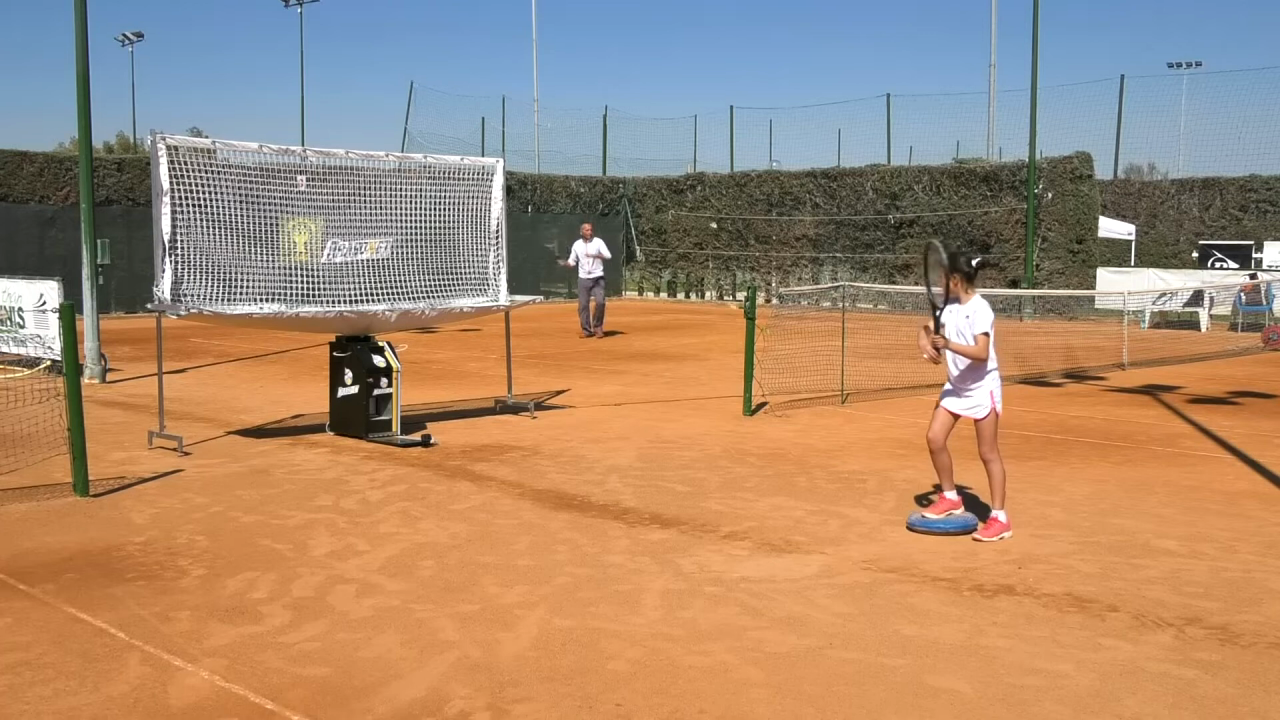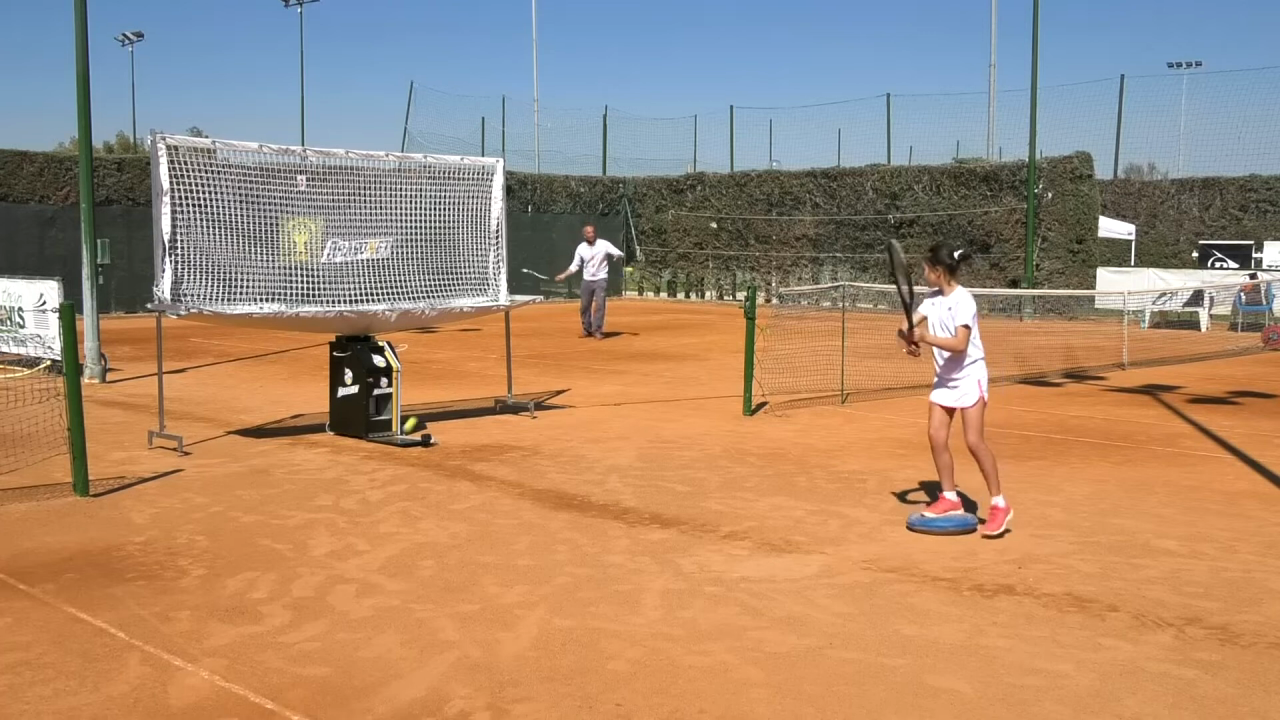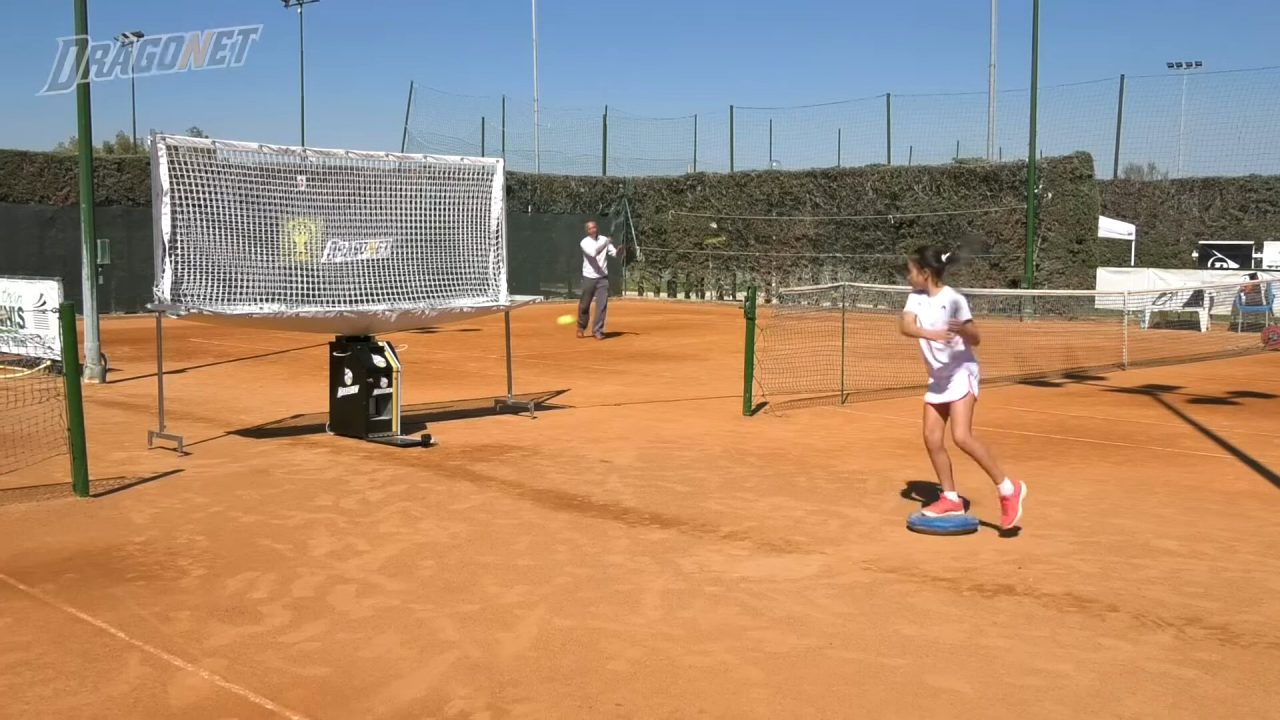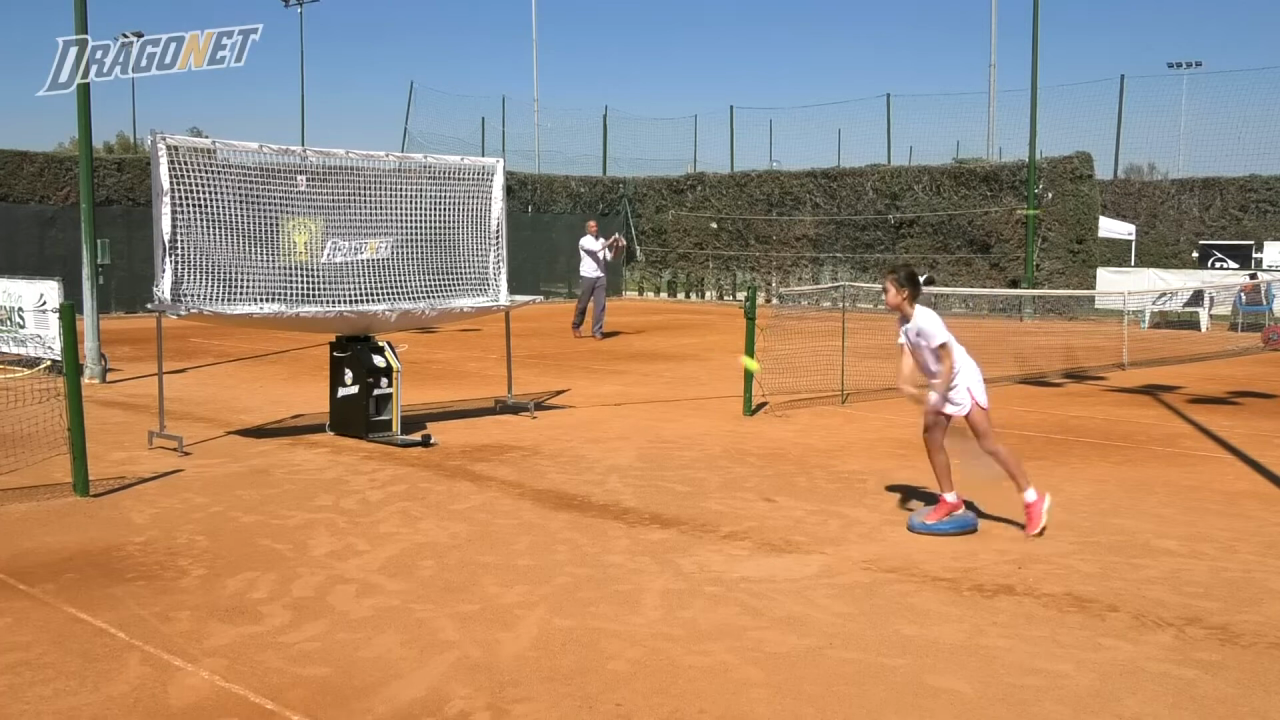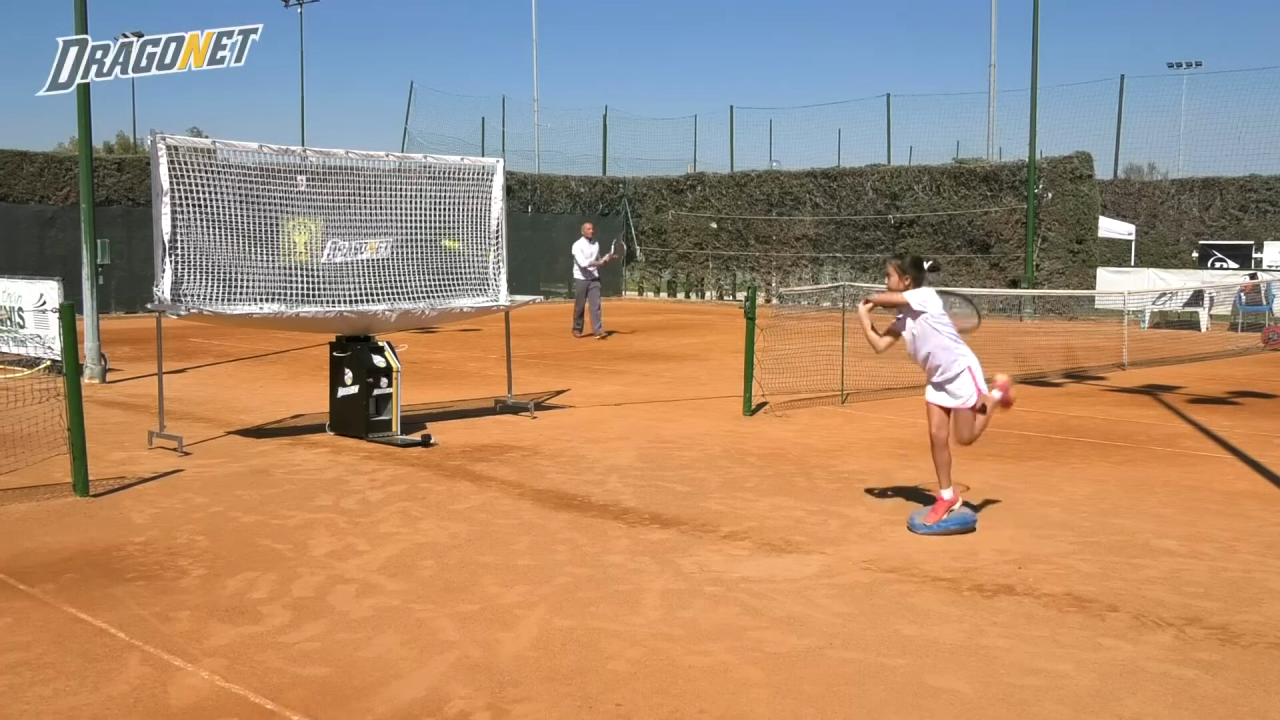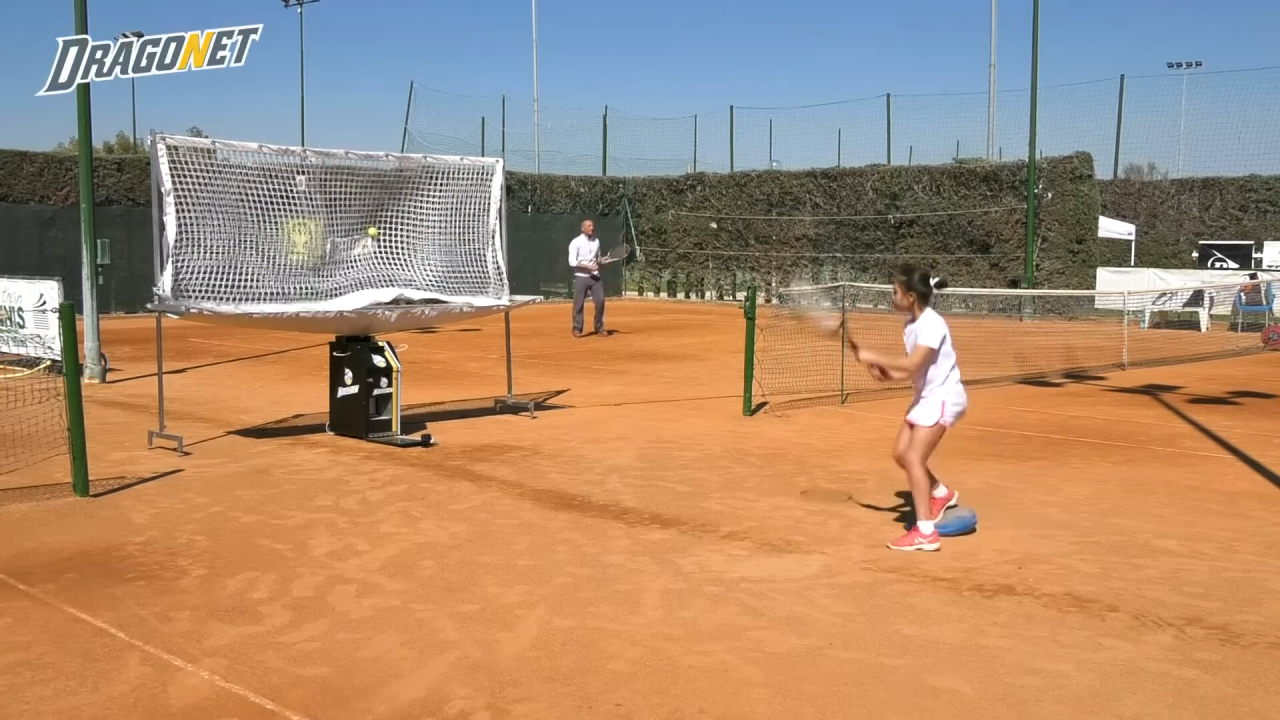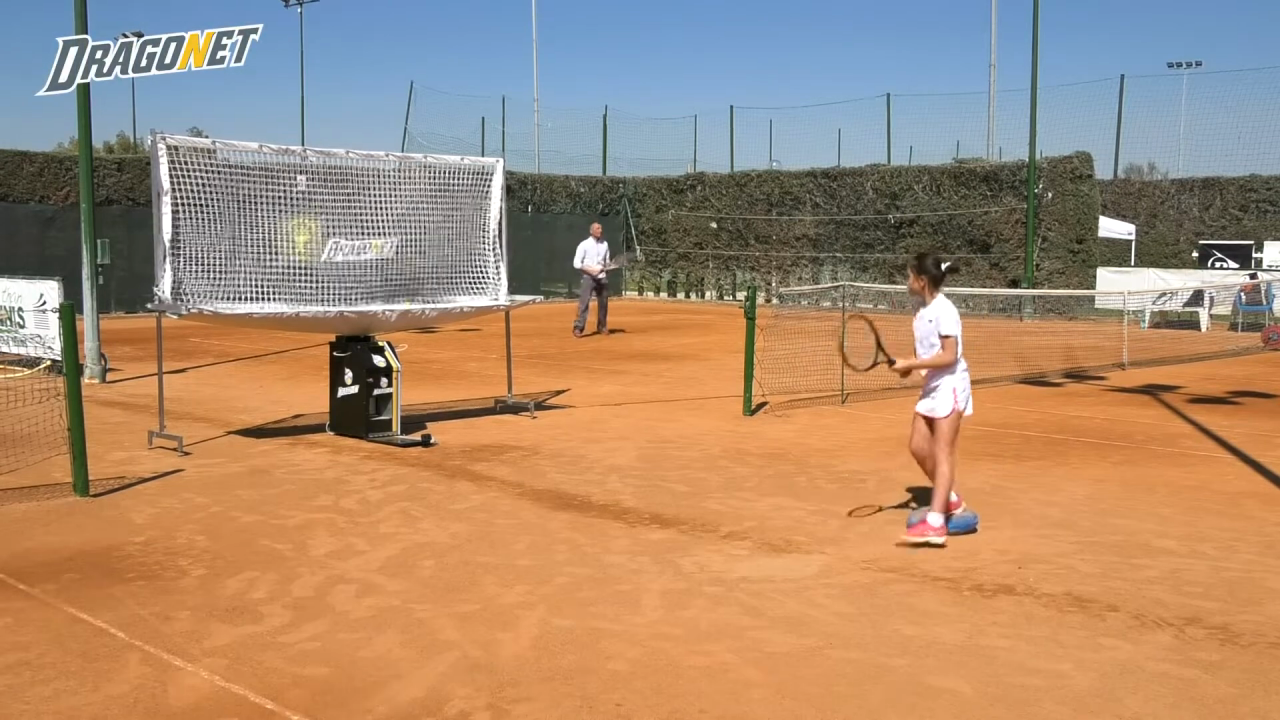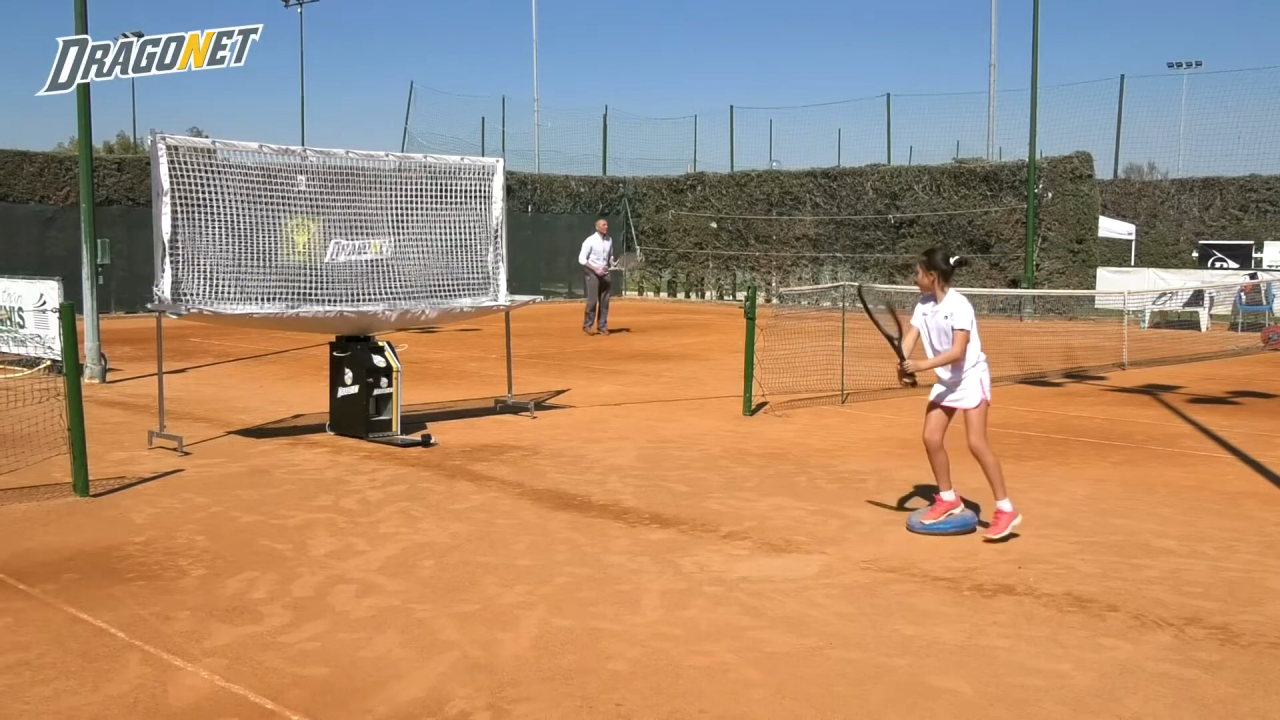
dt=0.3s
person 1, frame 1
left shoulder: (980, 309)
right shoulder: (949, 305)
left elbow: (981, 353)
right elbow: (925, 330)
left wrist: (948, 344)
right wrist: (927, 346)
left hip: (982, 387)
right hip: (956, 386)
left knee: (988, 452)
right knee: (934, 438)
left ankle: (1000, 518)
right ankle: (950, 498)
person 1, frame 2
left shoulder: (964, 301)
right shoulder: (932, 298)
left elbow: (959, 345)
right elbow: (912, 325)
left wrist: (925, 338)
right wrist: (907, 338)
left hip: (968, 376)
right hip: (944, 379)
left knee: (974, 442)
right knee: (936, 438)
left ankle: (999, 505)
right ankle: (950, 498)
person 1, frame 3
left shoulder: (954, 299)
right shoulder: (915, 297)
left elbow: (975, 339)
right elbow: (906, 326)
left wrist: (964, 330)
right wrist: (931, 333)
left hip: (961, 373)
right hip: (937, 377)
left knee: (961, 437)
right knee: (931, 438)
left ankle: (1008, 490)
right ankle: (950, 498)
person 1, frame 4
left shoulder: (925, 320)
right shoulder: (903, 324)
left elbow: (949, 362)
right elbow: (909, 360)
left wrist: (937, 397)
right wrist: (908, 385)
left hip: (963, 384)
right hip: (940, 387)
left knee: (988, 444)
right knee: (931, 438)
left ankle: (1032, 498)
right ankle: (950, 500)
person 1, frame 5
left shoulder: (926, 296)
right shoulder: (904, 315)
left elbow: (883, 298)
right elbow: (880, 346)
left wrist: (871, 301)
right wrist: (864, 318)
left hip: (963, 372)
right hip: (938, 379)
left knee: (965, 437)
right knee: (937, 437)
left ankle: (997, 393)
right ankle: (947, 497)
person 1, frame 6
left shoulder: (931, 324)
right shoulder: (912, 325)
left elbow: (912, 364)
left wrist: (873, 358)
right wrist: (887, 372)
left hip: (942, 398)
right hip: (927, 398)
left knee: (913, 459)
right knee: (902, 454)
left ankle: (925, 531)
right ankle: (941, 495)
person 1, frame 7
left shoulder: (945, 311)
right shoulder: (921, 308)
left elbow: (949, 357)
left wrist: (910, 364)
right wrist: (910, 365)
left hip: (951, 386)
right hip: (933, 387)
left knee: (941, 451)
right knee: (918, 447)
left ankle: (935, 523)
right ankle: (949, 500)
person 1, frame 8
left shoulder: (959, 305)
right shoulder: (922, 304)
left elbow: (958, 352)
right elbow: (911, 337)
left wrist: (925, 364)
right wrist: (906, 363)
left hip: (971, 377)
right hip: (946, 381)
left knee: (977, 443)
right knee: (931, 438)
left ankle: (1005, 509)
right ankle: (948, 499)
